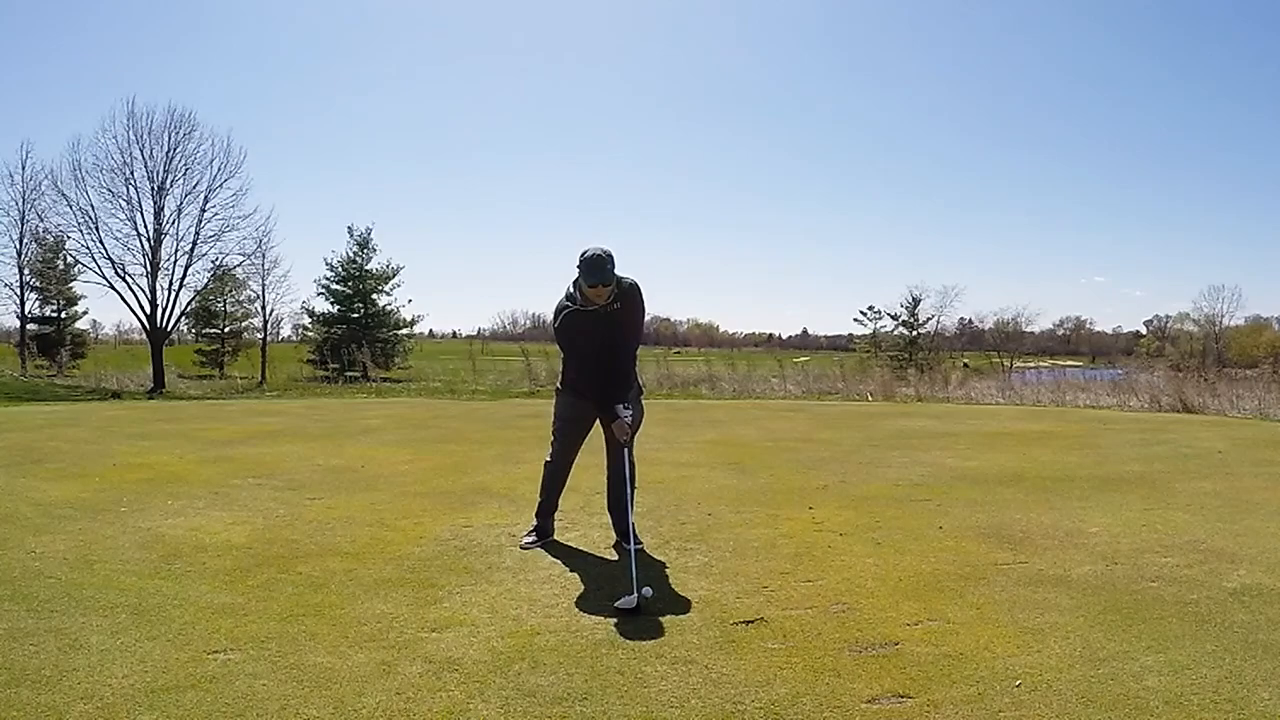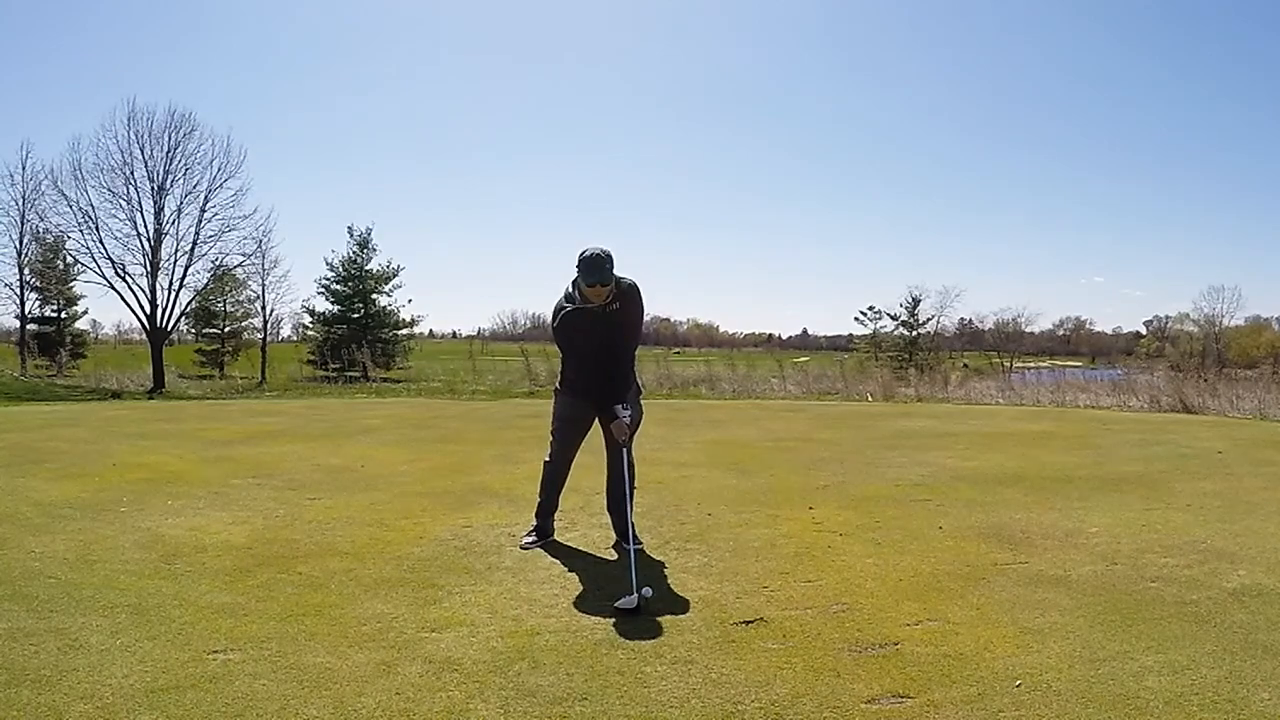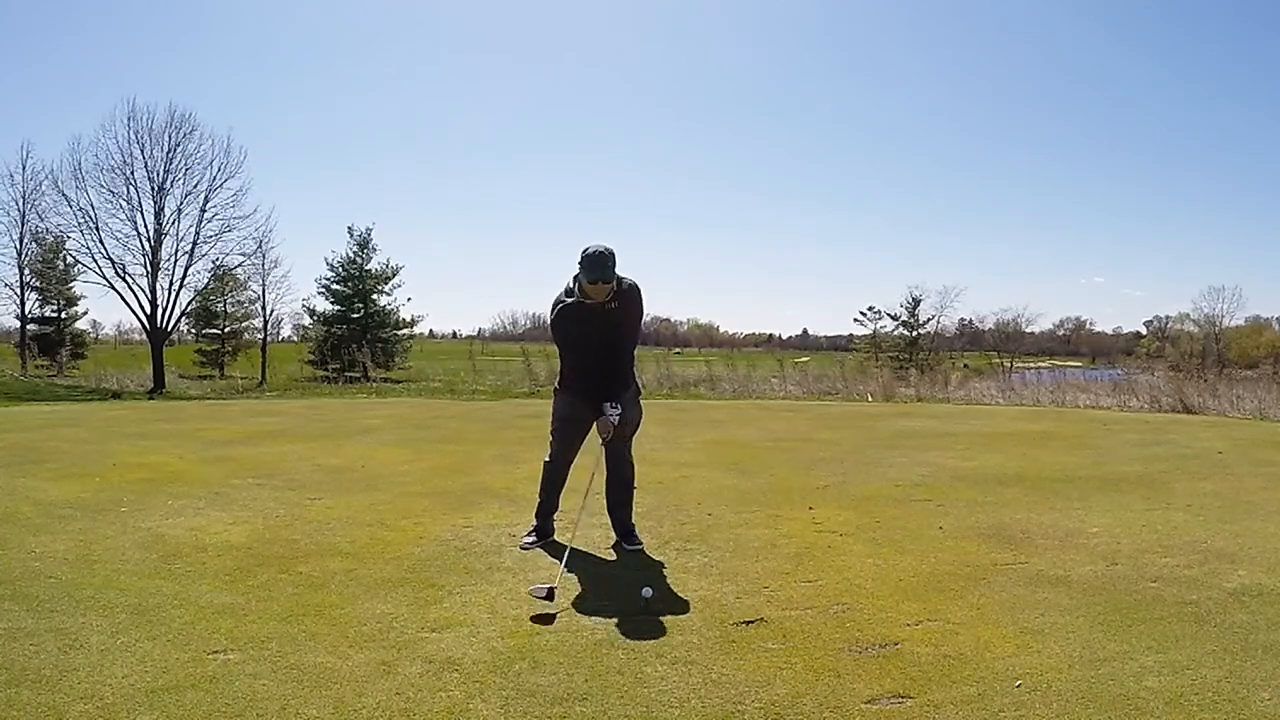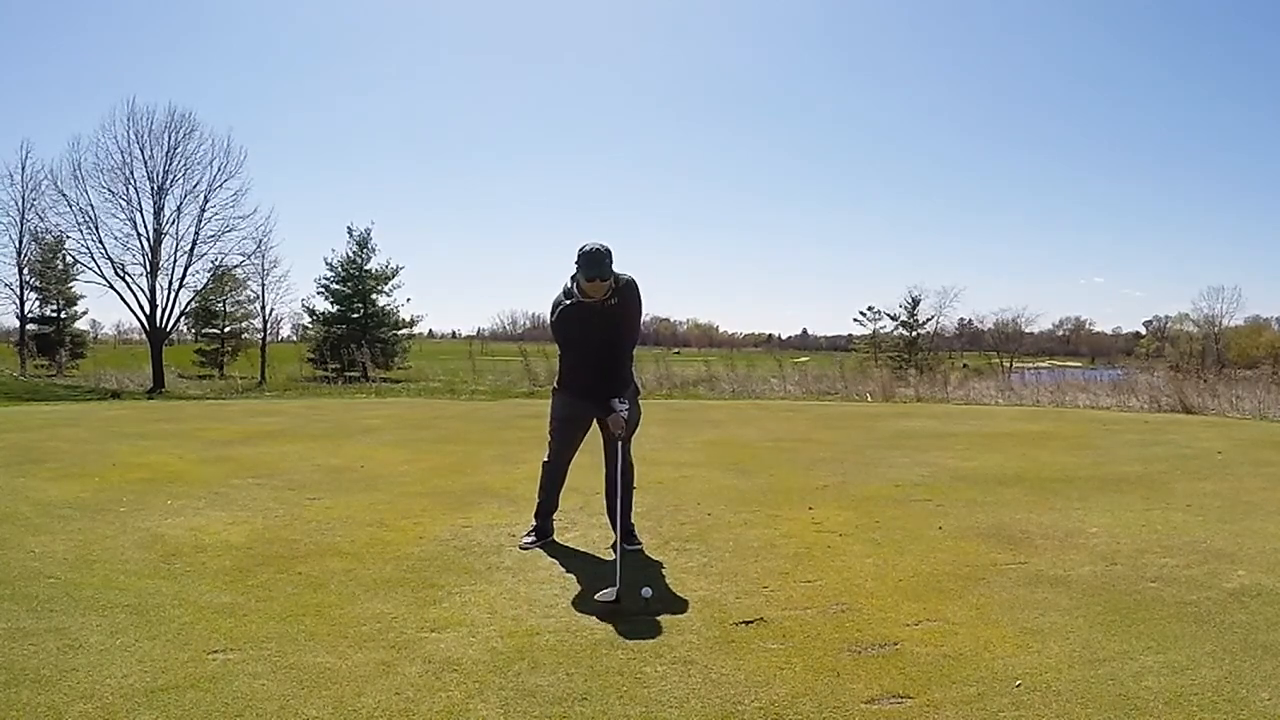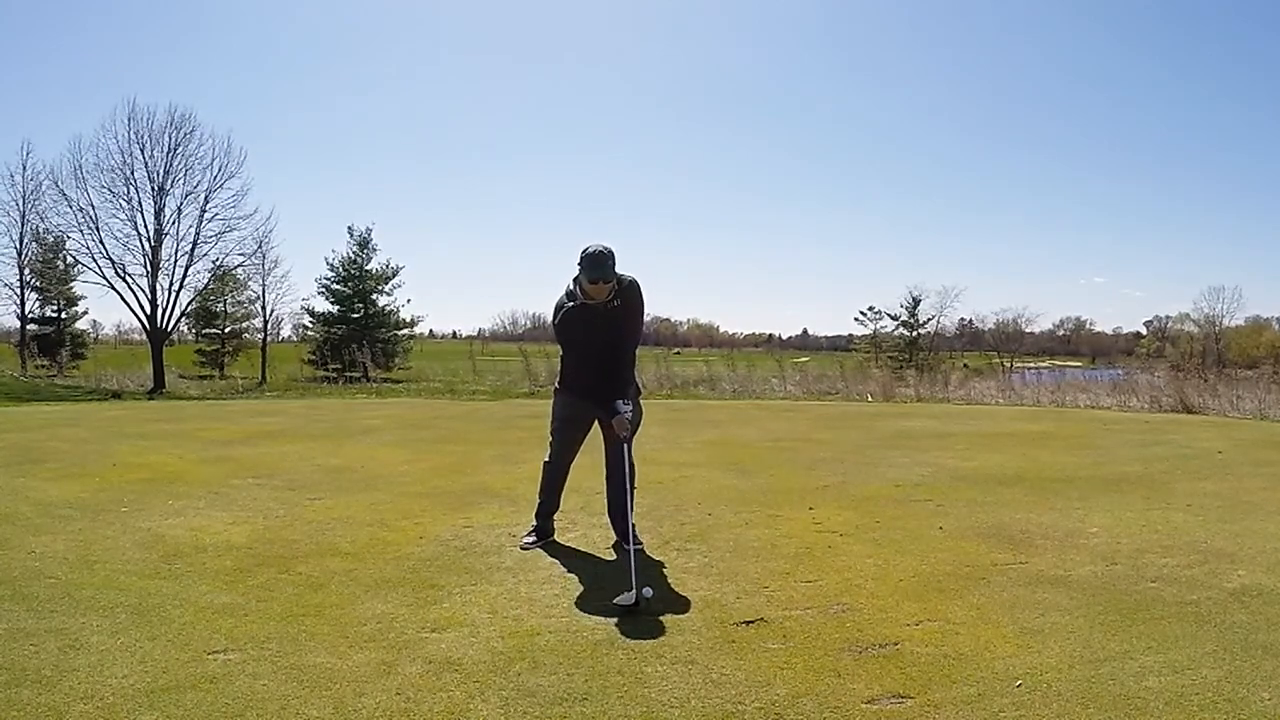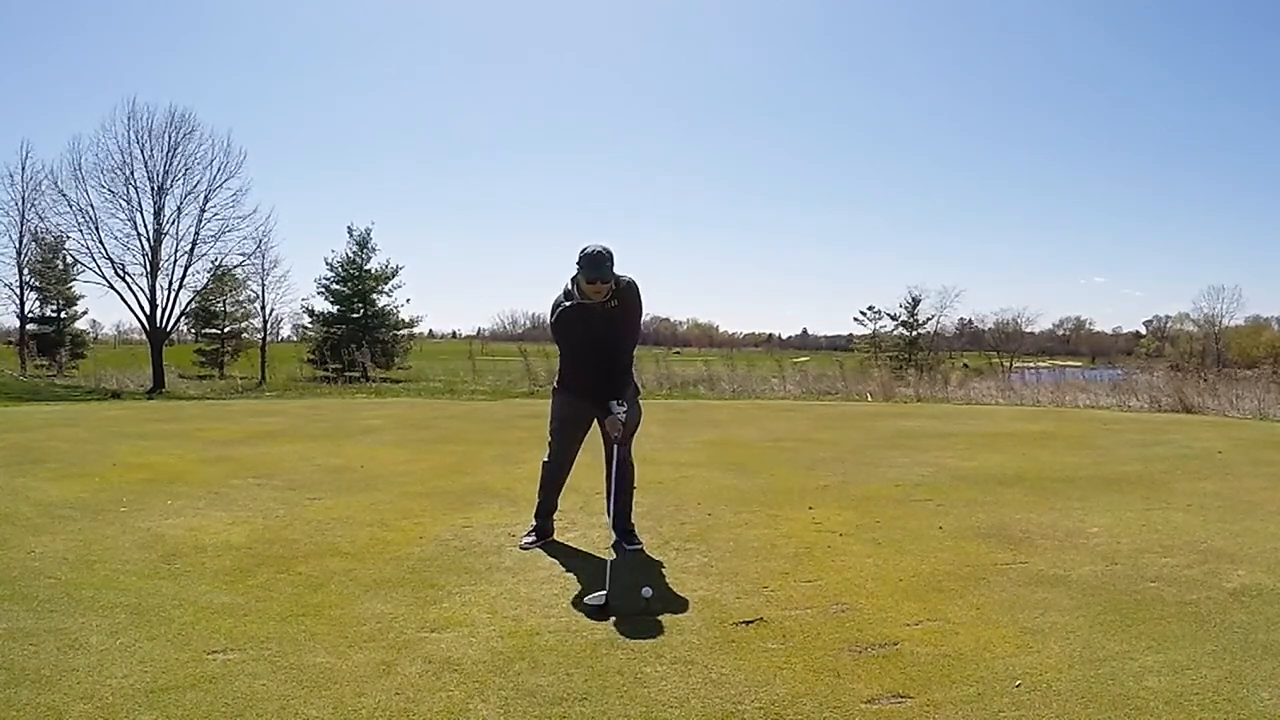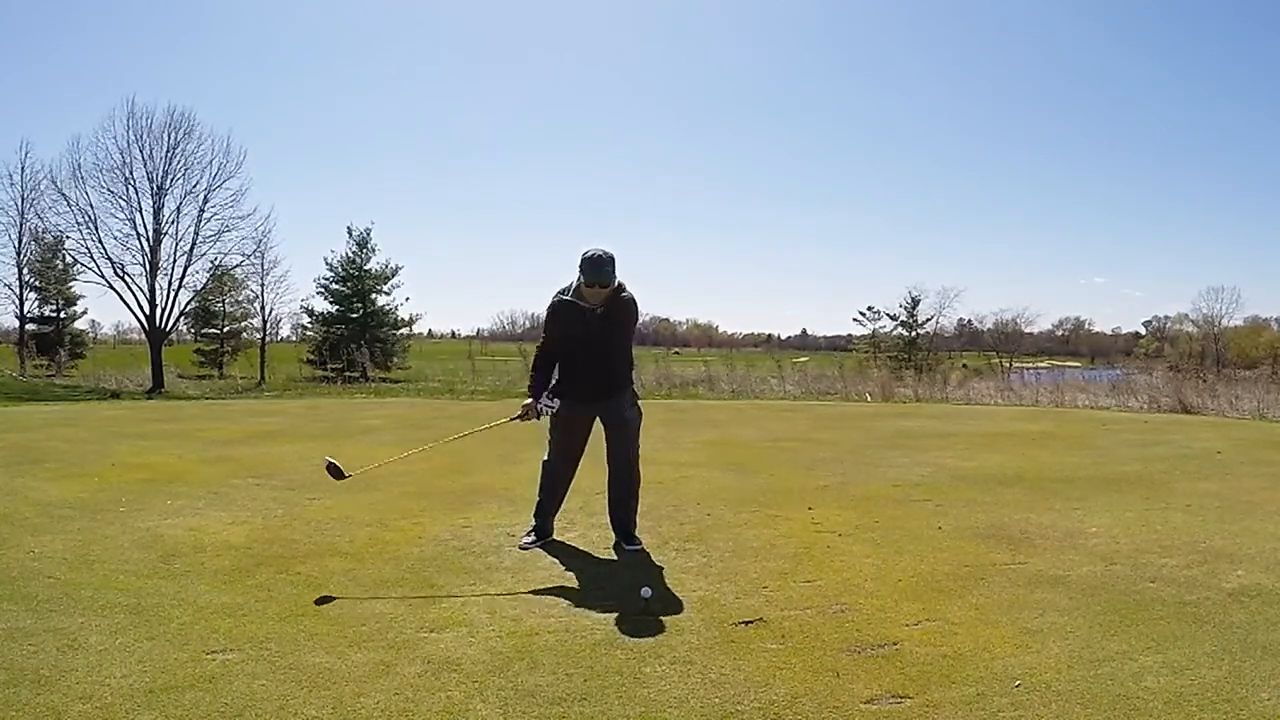
dt=0.5s
person 1, frame 1
left shoulder: (630, 292)
right shoulder: (566, 313)
left elbow: (629, 349)
right elbow: (583, 369)
left wrist: (622, 405)
right wrist: (611, 415)
left hip: (622, 390)
right hip: (578, 392)
left knee: (621, 458)
right knee: (559, 456)
left ankle: (623, 528)
right ankle: (543, 525)
person 1, frame 2
left shoulder: (628, 292)
right shoulder: (565, 314)
left elbow: (628, 350)
right elbow: (582, 369)
left wrist: (621, 404)
right wrist: (610, 414)
left hip: (621, 389)
right hip: (577, 391)
left knee: (621, 458)
right knee: (558, 456)
left ankle: (623, 527)
right ankle: (543, 525)
person 1, frame 3
left shoulder: (630, 293)
right shoulder: (564, 309)
left elbow: (625, 351)
right elbow: (575, 365)
left wrist: (613, 405)
right wrist: (598, 411)
left hip: (620, 391)
right hip: (576, 392)
left knee: (620, 458)
right knee: (558, 456)
left ankle: (624, 527)
right ankle: (543, 525)
person 1, frame 4
left shoulder: (627, 289)
right shoulder: (563, 309)
left elbow: (626, 346)
right elbow: (578, 363)
left wrist: (619, 400)
right wrist: (607, 408)
left hip: (619, 389)
right hip: (575, 392)
left knee: (620, 459)
right knee: (557, 456)
left ankle: (624, 528)
right ankle: (542, 525)
person 1, frame 5
left shoulder: (629, 290)
right shoulder: (567, 311)
left elbow: (629, 347)
right elbow: (582, 366)
left wrist: (622, 401)
right wrist: (611, 410)
left hip: (621, 391)
right hip: (576, 392)
left knee: (620, 460)
right knee: (558, 456)
left ankle: (623, 527)
right ankle: (543, 525)
person 1, frame 6
left shoulder: (628, 291)
right shoulder: (564, 310)
left elbow: (626, 349)
right elbow: (579, 365)
left wrist: (617, 401)
right wrist: (604, 410)
left hip: (619, 391)
right hip: (574, 393)
left knee: (620, 459)
right knee: (557, 458)
left ankle: (623, 528)
right ankle: (542, 525)
person 1, frame 7
left shoulder: (624, 306)
right shoulder: (562, 305)
left elbow: (586, 356)
right elbow: (548, 350)
left wrist: (552, 394)
right wrist: (536, 394)
left hip: (616, 393)
right hip: (573, 393)
left knee: (625, 462)
right knee: (558, 460)
left ankle: (625, 530)
right ankle: (542, 526)
